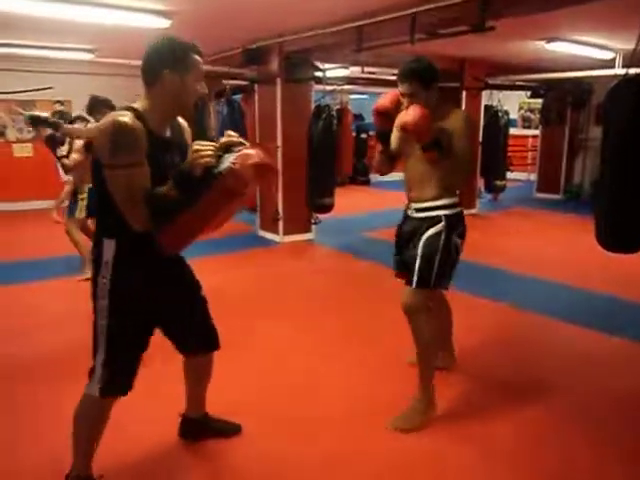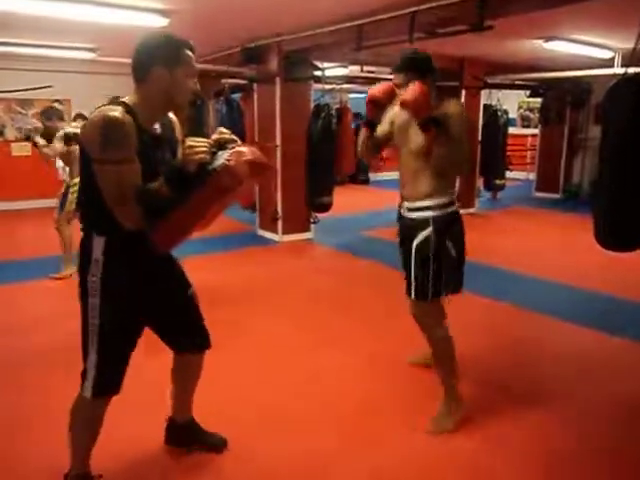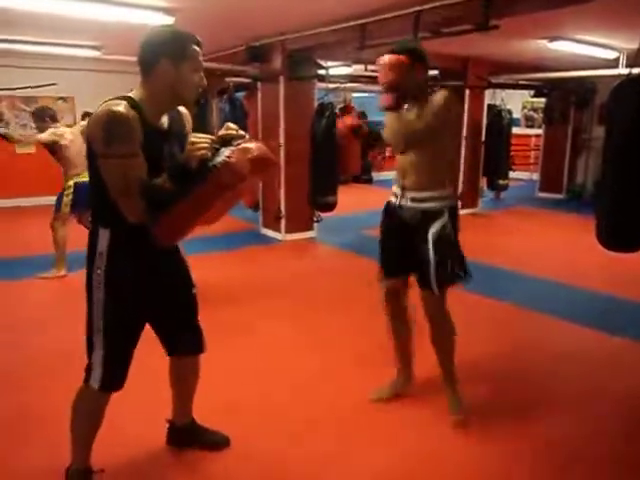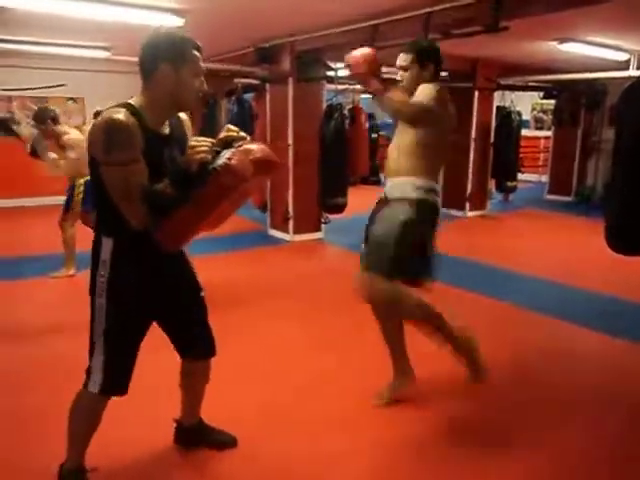
dt=0.2s
person 1, frame 1
left shoulder: (179, 128)
right shoulder: (121, 129)
left elbow: (183, 197)
right elbow: (139, 216)
left wrist: (213, 165)
right wrist: (186, 176)
left hip: (164, 256)
right hip: (122, 264)
left knee: (201, 342)
right knee: (109, 381)
left ankle: (196, 418)
person 1, frame 2
left shoulder: (170, 125)
right shoulder: (111, 125)
left elbow: (175, 197)
right elbow: (131, 214)
left wrist: (207, 161)
right wrist: (178, 171)
left hip: (155, 255)
right hip: (112, 263)
left knee: (193, 342)
right knee: (99, 382)
left ankle: (181, 426)
person 1, frame 3
left shoulder: (180, 118)
right shoulder: (116, 119)
right elbow: (135, 207)
left wrist: (212, 156)
right wrist: (181, 167)
left hip: (162, 250)
right hip: (118, 257)
left knee: (188, 347)
right knee: (103, 376)
left ankle: (182, 426)
person 1, frame 4
left shoulder: (181, 124)
right shoulder: (117, 127)
right elbow: (138, 214)
left wrist: (217, 160)
right wrist: (184, 172)
left hip: (167, 255)
right hip: (123, 262)
left knee: (199, 350)
right knee: (104, 380)
left ankle: (190, 425)
person 2, frame 1
left shoulder: (455, 120)
right shoulder: (403, 119)
left elbow: (464, 176)
right elbow: (382, 168)
left wrist: (433, 146)
right wrist: (382, 134)
left hip: (441, 218)
right hip: (414, 215)
left knee: (414, 303)
right knee: (431, 293)
left ankle: (424, 398)
right ankle: (444, 353)
person 2, frame 2
left shoulder: (451, 112)
right shoulder: (396, 113)
left elbow: (459, 166)
right elbow: (367, 152)
left wrist: (433, 128)
right wrist: (370, 120)
left hip: (436, 219)
right hip: (409, 214)
left knee: (424, 310)
right knee: (427, 298)
left ankle: (453, 400)
right ankle: (438, 353)
person 2, frame 3
left shoulder: (442, 101)
right shoulder: (407, 104)
left elbow: (399, 139)
left wrist: (393, 102)
left hip: (433, 212)
right hip: (399, 206)
left knee: (434, 303)
right knee: (392, 293)
left ankle: (452, 387)
right ankle: (404, 375)
person 2, frame 4
left shoulder: (430, 95)
right shoulder: (421, 102)
left elbow: (408, 112)
left wrist: (373, 83)
left hip: (412, 203)
right hip: (396, 202)
left knee: (377, 289)
right knee: (381, 292)
left ankle: (458, 341)
right ankle: (401, 375)
person 3, frame 1
left shoulder: (77, 142)
right shoulder: (72, 139)
left elbow: (69, 166)
left hip: (85, 190)
right hip: (80, 188)
left knee: (71, 228)
right knee: (83, 225)
left ankle: (89, 268)
person 3, frame 2
left shoulder: (62, 134)
right shoulder: (73, 130)
left elbow: (50, 155)
left wrist: (37, 142)
left hip: (79, 182)
left knee: (62, 222)
left ankle: (68, 266)
person 3, frame 3
left shoulder: (56, 134)
right shoulder: (73, 131)
left elbow: (27, 139)
left hip: (76, 183)
right hip: (85, 179)
left knee: (58, 223)
right knee: (84, 220)
left ankle: (60, 268)
person 3, frame 4
left shoulder: (69, 138)
right shoulder: (57, 135)
left elbow: (69, 168)
left wrist: (50, 156)
left hip: (83, 182)
right hip: (83, 181)
left knee: (66, 223)
right knee: (87, 219)
left ankle: (69, 267)
